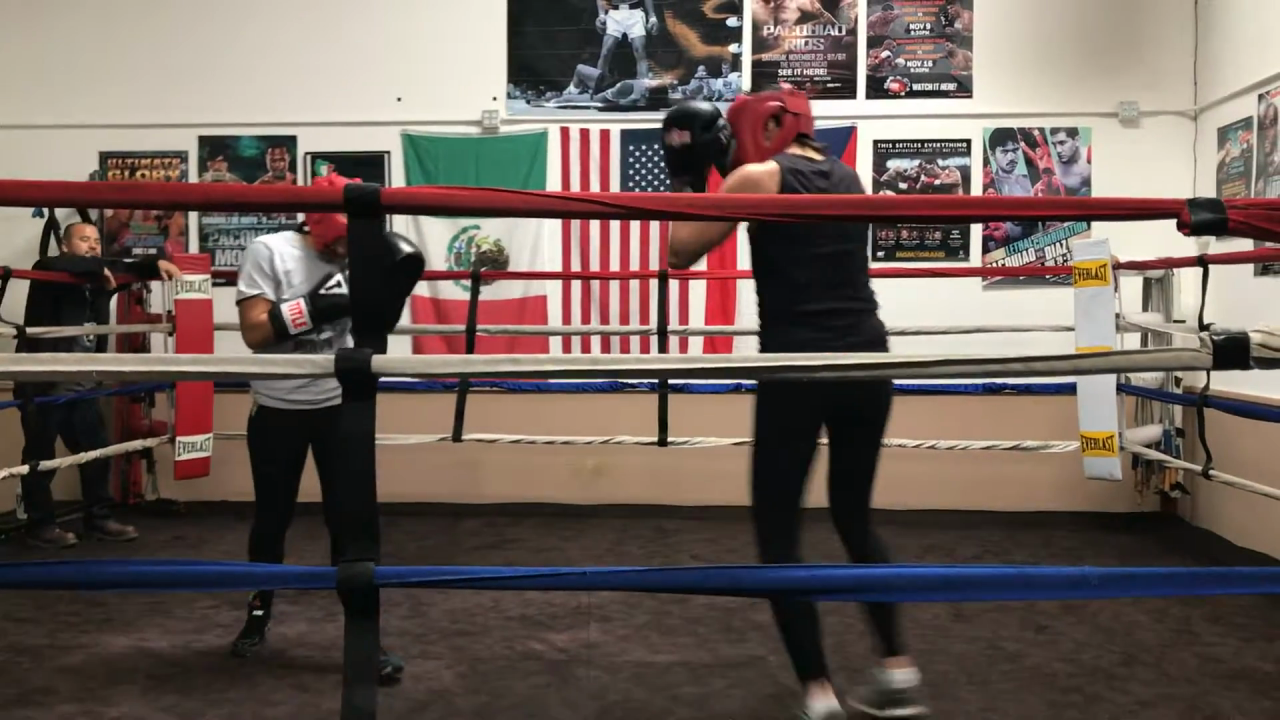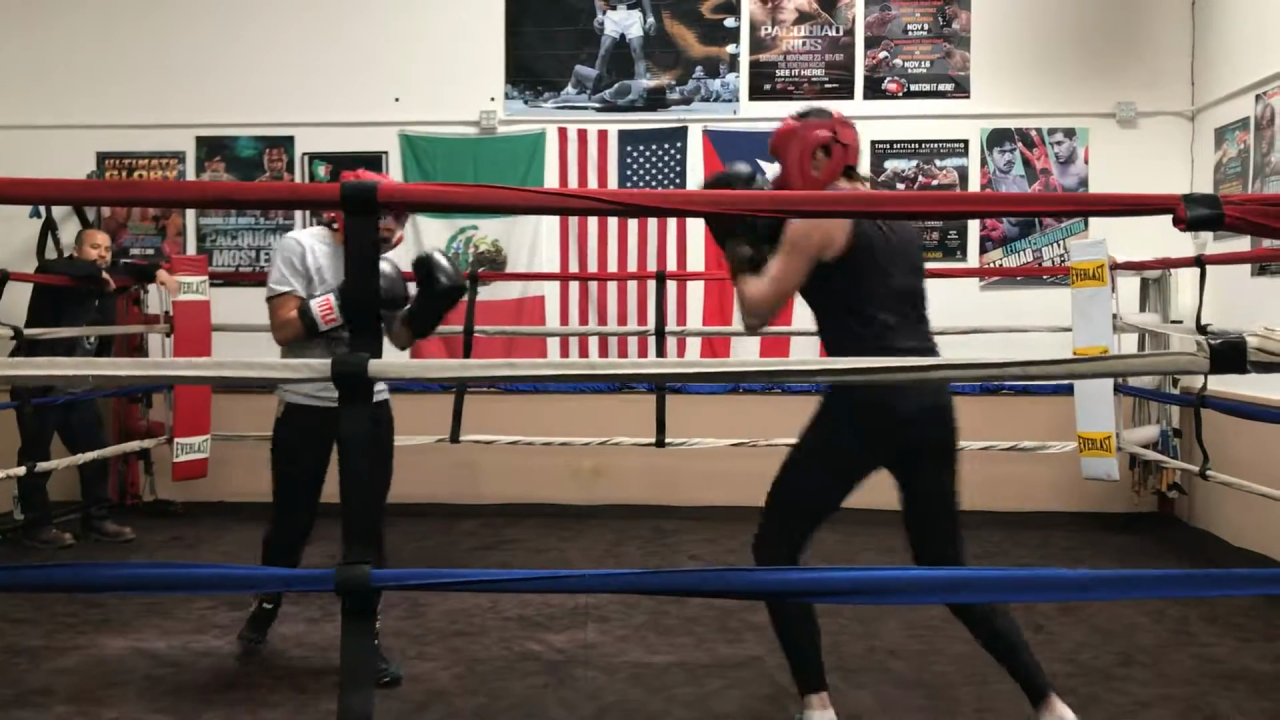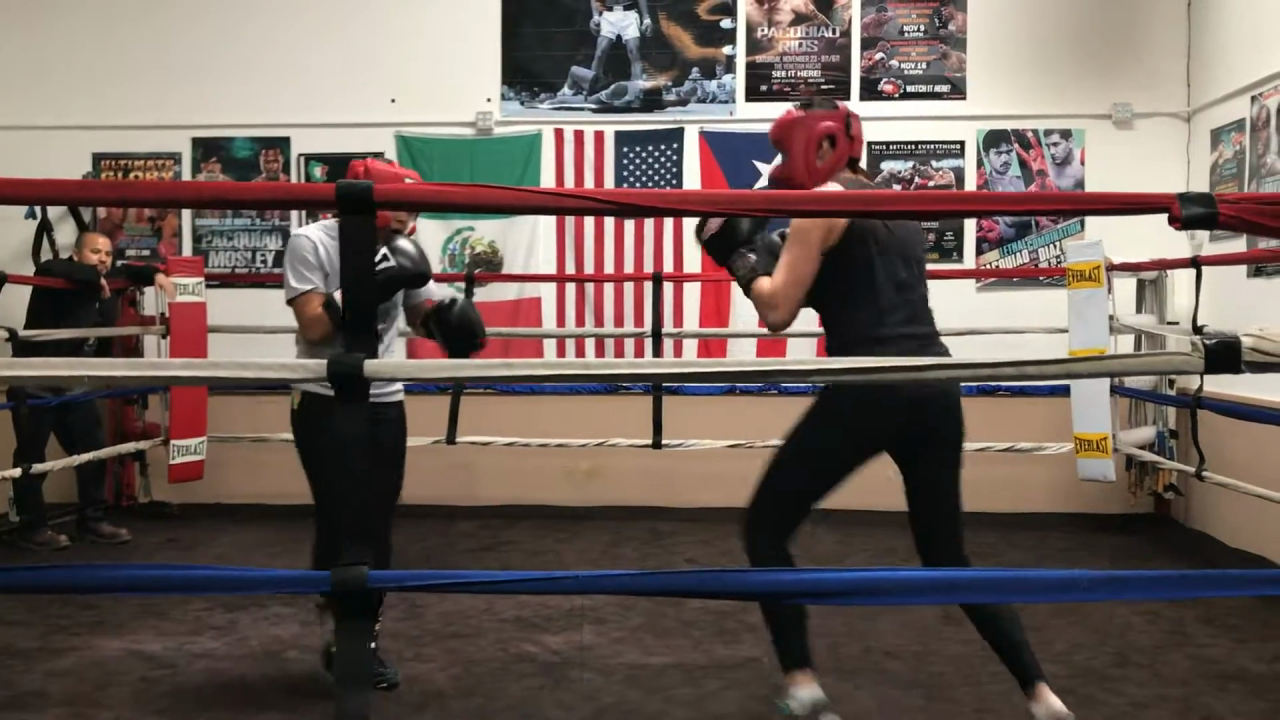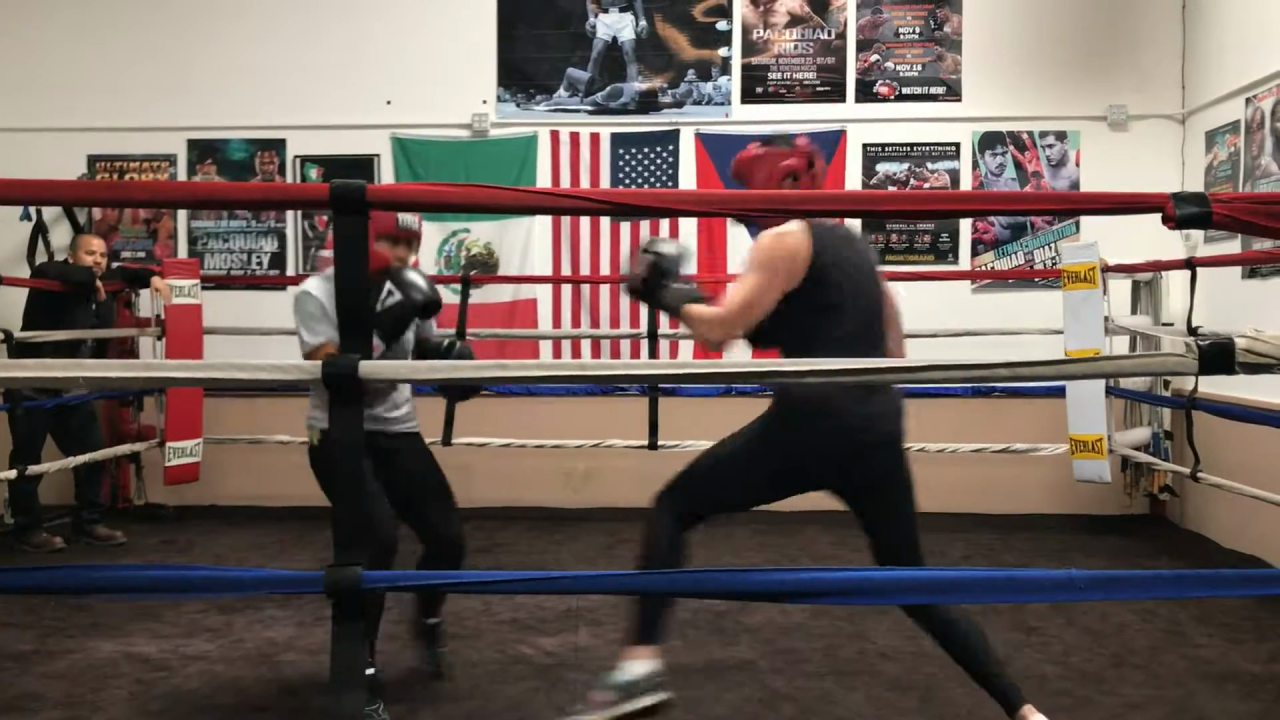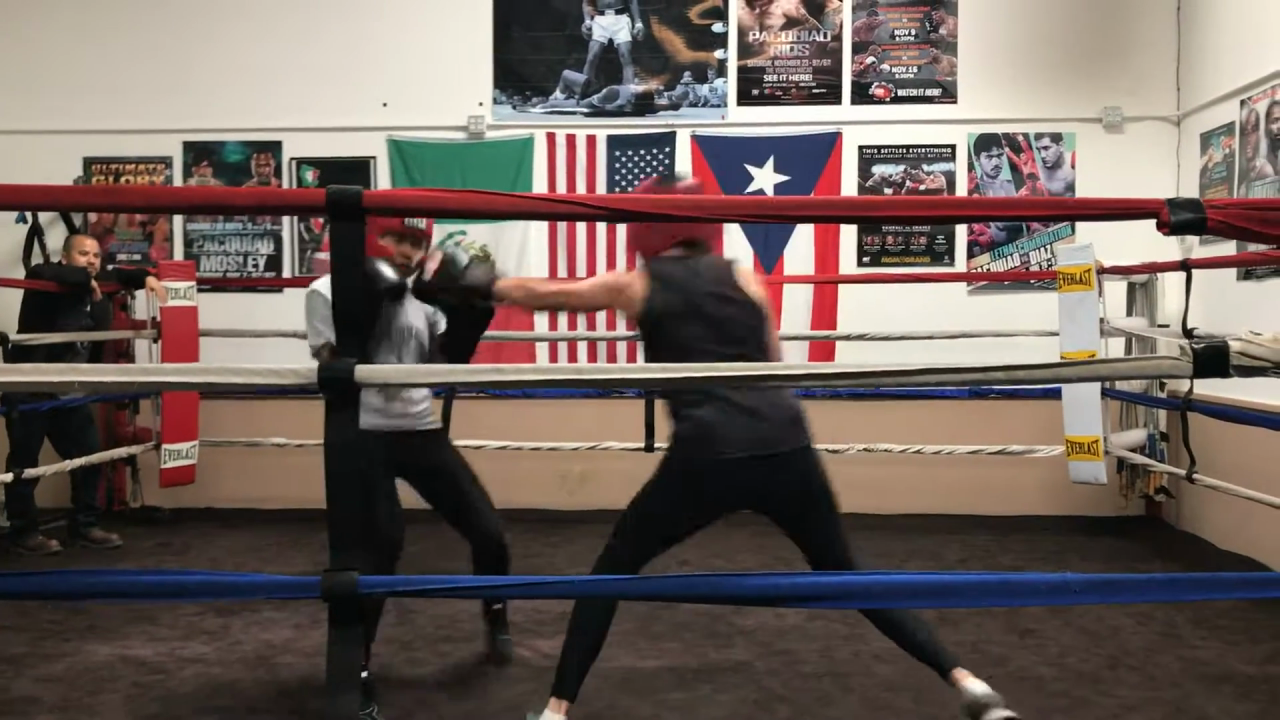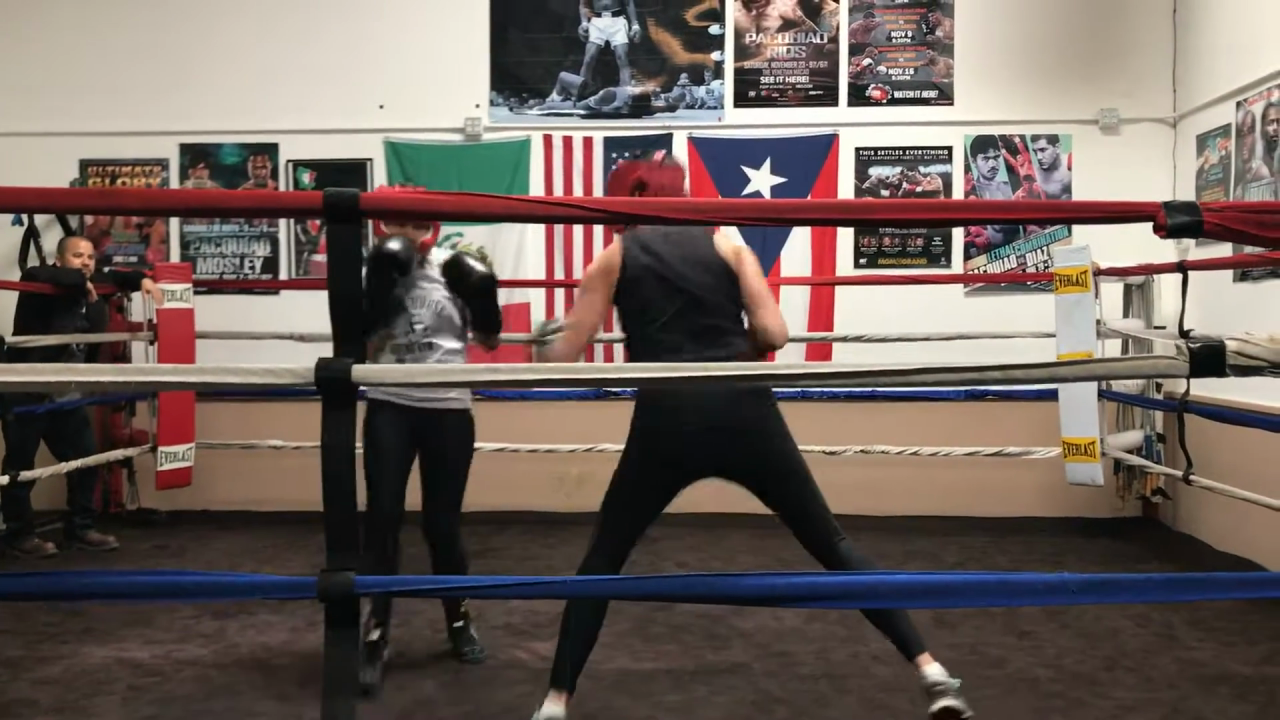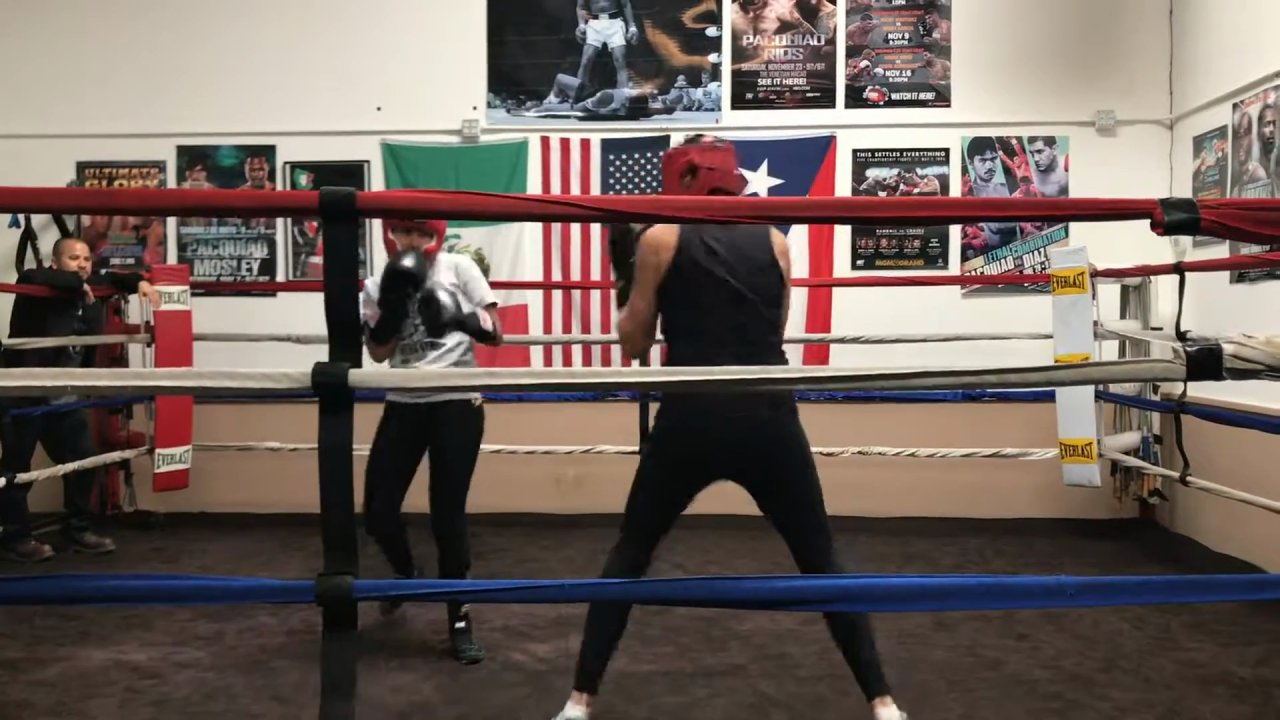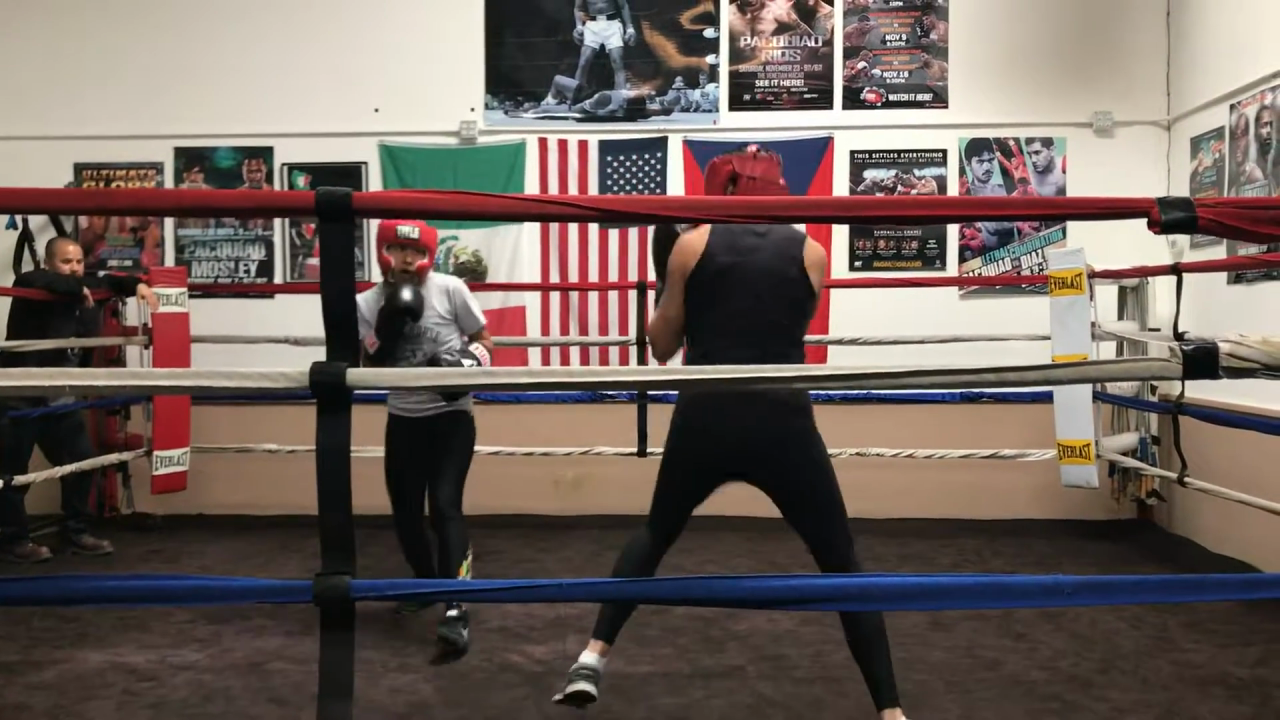
dt=0.2s
person 1, frame 1
left shoulder: (757, 176)
right shoulder: (850, 180)
left elbow: (679, 253)
left wrist: (687, 179)
right hip: (866, 363)
left knee: (777, 533)
right knee: (855, 518)
person 1, frame 2
left shoulder: (818, 214)
right shoulder: (895, 213)
left elbow: (758, 313)
left wrist: (737, 243)
right wrist: (775, 232)
left hip: (864, 401)
right hip: (927, 400)
left knee: (774, 549)
right knee: (943, 566)
person 1, frame 3
right shoulder: (898, 212)
left elbow: (778, 311)
left wrist: (742, 258)
right wrist: (783, 256)
left hip: (866, 392)
right hip: (935, 394)
left knee: (763, 531)
right knee: (947, 561)
person 1, frame 4
left shoulder: (785, 240)
right shoulder: (857, 246)
left elbow: (717, 330)
left wrist: (667, 291)
left hip: (809, 421)
right hip: (877, 428)
left knee: (668, 513)
left ankle: (641, 668)
person 1, frame 5
left shoulder: (640, 284)
right shoulder: (746, 277)
left elbow: (541, 294)
left wrist: (470, 278)
left hip: (709, 453)
right hip: (783, 445)
left knee: (614, 571)
right knee: (844, 576)
person 1, frame 6
left shoulder: (614, 260)
right shoulder: (726, 247)
left elbow: (565, 356)
right elbow: (773, 336)
left wrist: (547, 341)
left hip: (667, 423)
right hip: (748, 413)
left knee: (603, 556)
right knee: (830, 545)
right ankle: (932, 672)
person 1, frame 7
left shoulder: (659, 239)
right shoulder: (773, 242)
left elbow: (634, 345)
left wrist: (626, 275)
left hip: (690, 419)
right hip: (768, 419)
left knee: (631, 553)
right knee: (821, 566)
person 1, frame 8
left shoulder: (691, 243)
right shoulder: (811, 253)
left elbow: (661, 346)
left hip: (704, 419)
right hip: (784, 423)
left knee: (656, 534)
right knee: (841, 566)
left ankle: (590, 660)
person 2, frame 1
right shoulder: (270, 251)
right elbow: (255, 333)
right wrist: (317, 307)
left hip: (339, 406)
right hip: (277, 408)
left knee: (350, 519)
right knee: (272, 518)
right ankle: (259, 613)
person 2, frame 2
left shoulder: (382, 265)
right shoulder: (300, 247)
left elbow: (402, 337)
right elbow: (284, 329)
left wrist: (433, 300)
right wrist: (347, 301)
left hip: (368, 407)
right hip: (304, 407)
left knee: (365, 525)
right knee: (292, 520)
right ankle: (267, 603)
person 2, frame 3
left shoulder: (400, 253)
right shoulder: (311, 242)
left elbow: (425, 317)
right elbow: (314, 327)
left wrist: (456, 316)
right wrist: (372, 286)
left hip: (384, 403)
right hip: (322, 401)
left knee: (374, 528)
right knee: (338, 520)
person 2, frame 4
left shoulder: (406, 291)
right shoulder: (318, 294)
left elbow: (423, 348)
left wrist: (449, 354)
right wrist: (386, 324)
left hip: (398, 433)
right hip: (340, 437)
left knee: (448, 540)
right knee: (379, 541)
left ankle: (428, 622)
right ankle: (360, 669)
person 2, frame 5
left shoulder: (422, 297)
right shoulder: (329, 293)
left elbow: (445, 359)
left wrist: (467, 326)
left hip: (421, 431)
right hip: (360, 436)
left knee: (488, 531)
right knee: (383, 542)
left ankle: (495, 615)
right ankle: (356, 671)
person 2, frame 6
left shoulder: (452, 272)
right shoulder: (367, 281)
left elbow: (489, 341)
right elbow: (364, 352)
left wrist: (484, 299)
right wrist: (378, 293)
left hip: (450, 409)
right hip: (389, 409)
left knee: (443, 526)
right knee: (382, 516)
left ankle: (458, 622)
right ankle: (375, 636)
person 2, frame 7
left shoulder: (459, 268)
right shoulder: (377, 287)
left elbow: (494, 334)
right elbow: (378, 353)
left wrist: (464, 317)
right wrist: (392, 301)
left hip: (456, 404)
right hip: (403, 406)
left knee: (447, 515)
right knee: (378, 509)
left ankle: (459, 620)
right ankle: (406, 576)
person 2, frame 8
left shoulder: (450, 289)
right shoulder: (367, 303)
left elbow: (484, 342)
right elbow: (372, 367)
left wrist: (467, 366)
right wrist: (388, 329)
left hip: (451, 415)
right hip: (404, 419)
left knee: (444, 505)
right knee: (406, 513)
left ankle: (455, 611)
right ankle: (425, 583)
person 3, frame 1
left shoulder: (99, 277)
right shoulder: (48, 274)
left elbow: (128, 270)
right elbow: (53, 265)
left wrist: (157, 263)
right wrist: (96, 267)
left hip: (82, 385)
right hip: (43, 384)
left knee: (97, 451)
right knee: (41, 456)
left ankle: (99, 518)
right ankle: (40, 525)
person 3, frame 2
left shoulder: (106, 279)
right shoulder: (54, 275)
left elbow: (130, 271)
right elbow: (50, 267)
left wrist: (157, 271)
right wrist: (94, 272)
left hip: (79, 387)
right hip: (38, 385)
left knee: (95, 452)
right knee: (36, 457)
left ankle: (97, 518)
right ankle: (37, 526)
person 3, frame 3
left shoulder: (108, 283)
right shoulder: (55, 278)
left elbow: (130, 273)
right elbow: (49, 269)
left wrist: (155, 275)
right wrist: (93, 277)
left hip: (77, 390)
right hip: (35, 387)
left knee: (93, 453)
right knee: (31, 459)
left ankle: (92, 520)
right ankle: (32, 528)
person 3, frame 4
left shoulder: (104, 285)
right shoulder: (51, 280)
left elbow: (125, 274)
right elbow: (45, 271)
left wrist: (151, 277)
right wrist: (89, 278)
left hip: (75, 392)
right hip: (32, 390)
left knee: (93, 455)
right knee: (27, 462)
left ankle: (88, 522)
right ankle: (27, 530)
person 3, frame 5
left shoulder: (99, 285)
right shoulder: (44, 282)
left elbow: (119, 276)
right elbow: (40, 273)
left wrist: (146, 277)
right wrist: (84, 279)
right hip: (29, 392)
left knee: (89, 458)
left ankle: (84, 525)
person 3, frame 6
left shoulder: (94, 285)
right shoulder: (39, 283)
left elbow: (115, 278)
right elbow: (34, 275)
left wrist: (142, 279)
right wrist: (79, 280)
left hip: (68, 396)
left knee: (85, 460)
left ankle: (80, 528)
person 3, frame 7
left shoulder: (91, 287)
right shoulder: (37, 286)
left elbow: (112, 280)
right elbow: (31, 278)
left wrist: (139, 281)
right wrist: (76, 282)
left knee: (83, 462)
left ankle: (78, 530)
person 3, frame 8
left shoulder: (87, 288)
right shoulder: (33, 286)
left elbow: (109, 282)
right elbow: (30, 281)
left wrist: (137, 284)
right wrist: (77, 288)
left hip: (62, 399)
left knee: (81, 463)
left ankle: (75, 533)
